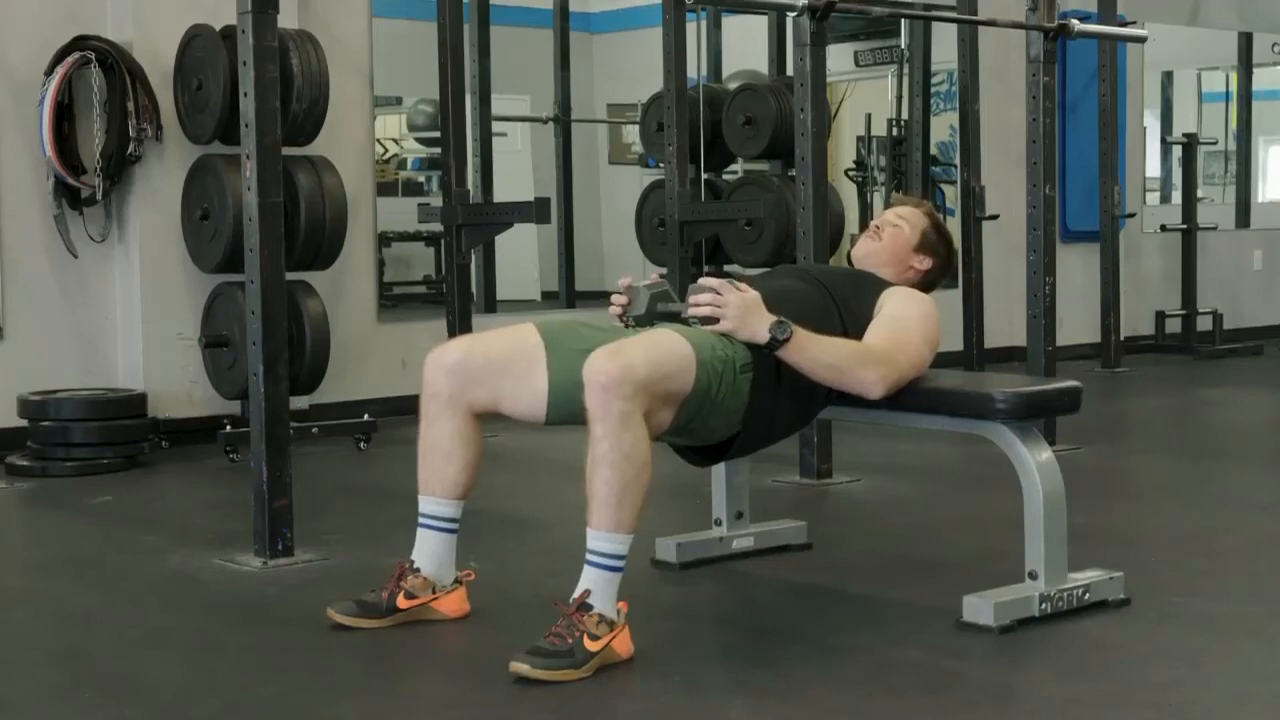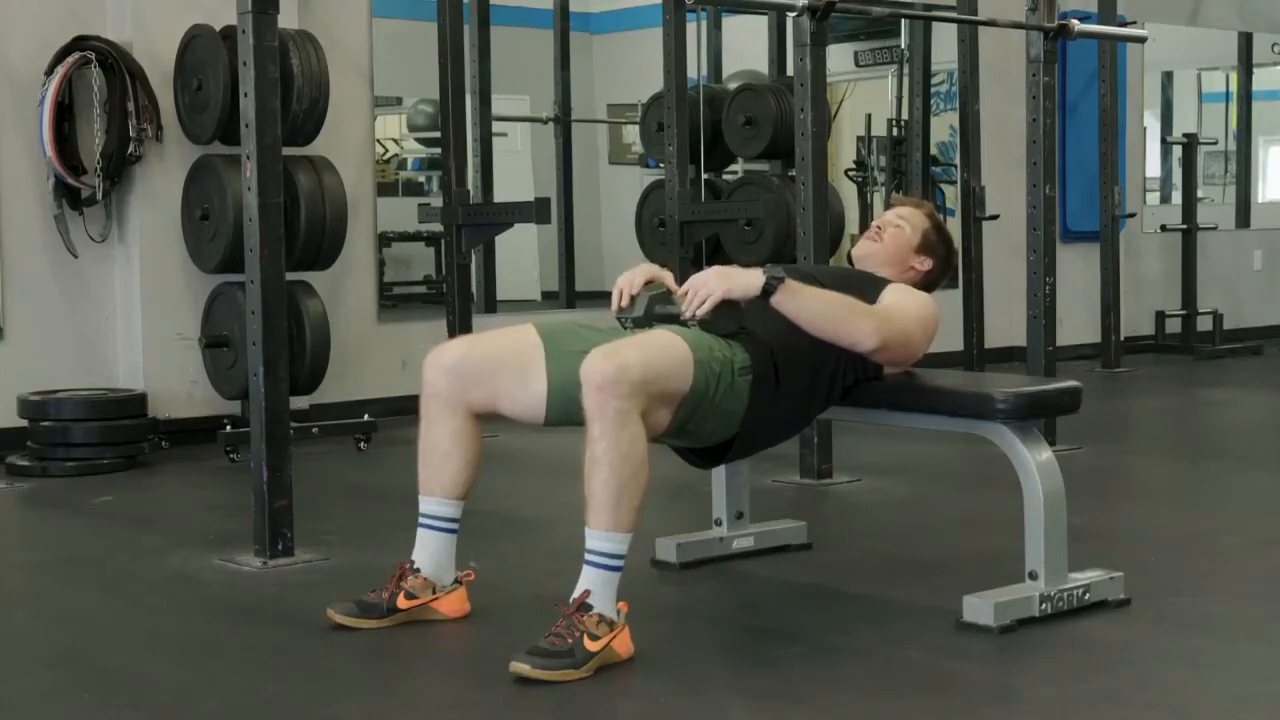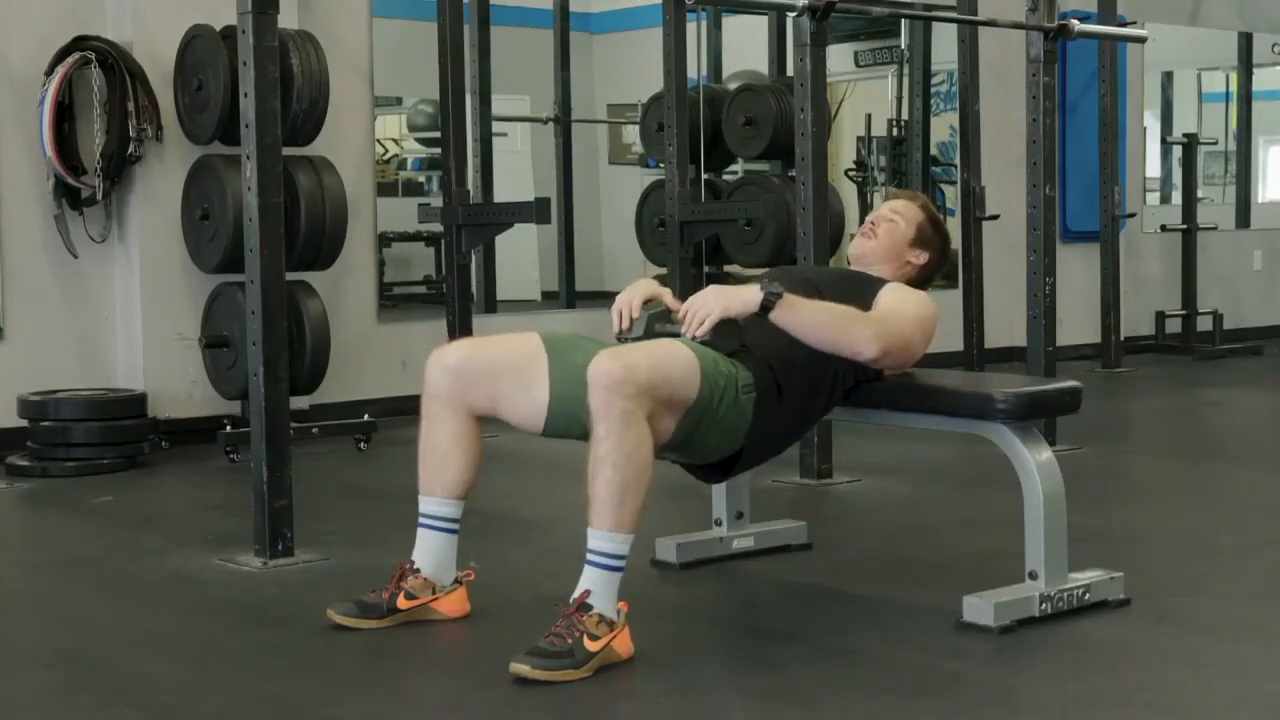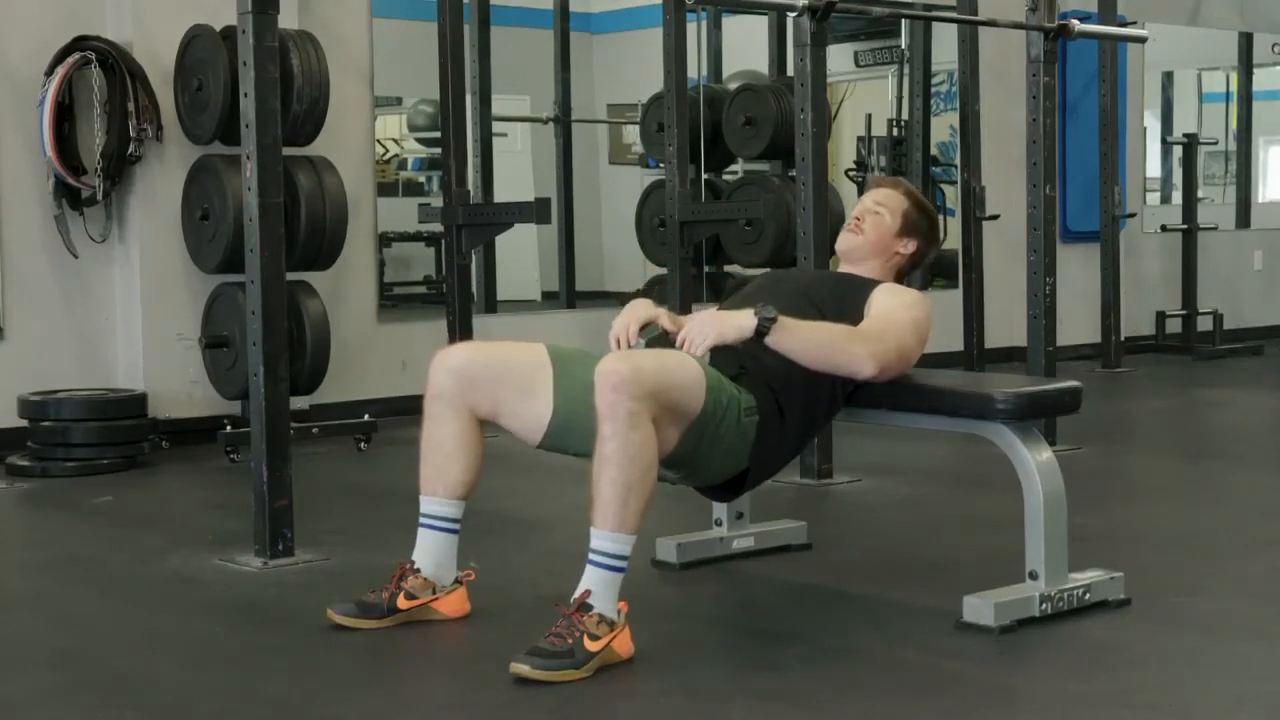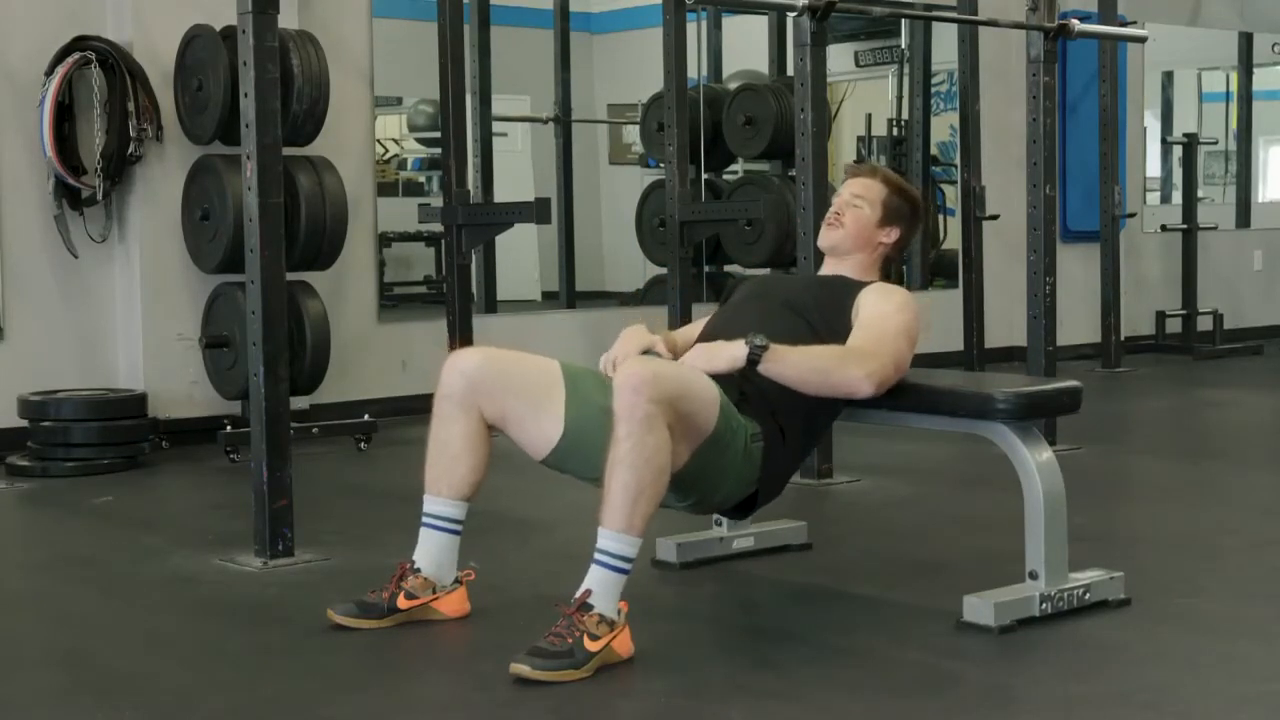
dt=1s
person 1, frame 1
left shoulder: (905, 303)
right shoulder: (809, 277)
left elbow: (876, 374)
left wrist: (769, 329)
left hip: (737, 367)
right hip: (662, 343)
left knee: (614, 377)
right knee: (451, 367)
left ankle: (598, 616)
right ankle: (431, 577)
person 1, frame 2
left shoulder: (909, 304)
right shoulder: (810, 280)
left elbow: (870, 334)
left wrist: (762, 280)
right wrist: (658, 276)
left hip: (736, 367)
right hip: (663, 346)
left knee: (609, 376)
right knee: (450, 367)
left ankle: (597, 614)
right ankle: (430, 578)
person 1, frame 3
left shoulder: (906, 303)
right shoulder: (802, 276)
left elbow: (870, 342)
left wrist: (760, 296)
right wrist: (657, 293)
left hip: (737, 386)
right hip: (668, 365)
left knee: (615, 378)
right knee: (452, 367)
left ankle: (597, 614)
right ankle: (431, 578)
person 1, frame 4
left shoulder: (898, 302)
right shoulder: (788, 278)
left elbow: (868, 356)
left wrist: (755, 321)
right wrist: (656, 312)
left hip: (734, 410)
right hip: (658, 388)
left knee: (622, 379)
right knee: (457, 368)
left ankle: (599, 614)
right ankle: (432, 579)
person 1, frame 5
left shoulder: (883, 302)
right shoulder: (771, 283)
left elbow: (863, 374)
right elbow: (684, 344)
left wrist: (746, 351)
right wrist: (645, 335)
left hip: (734, 439)
right hip: (653, 408)
left knee: (642, 384)
right knee: (468, 372)
left ankle: (600, 614)
right ankle: (431, 579)
